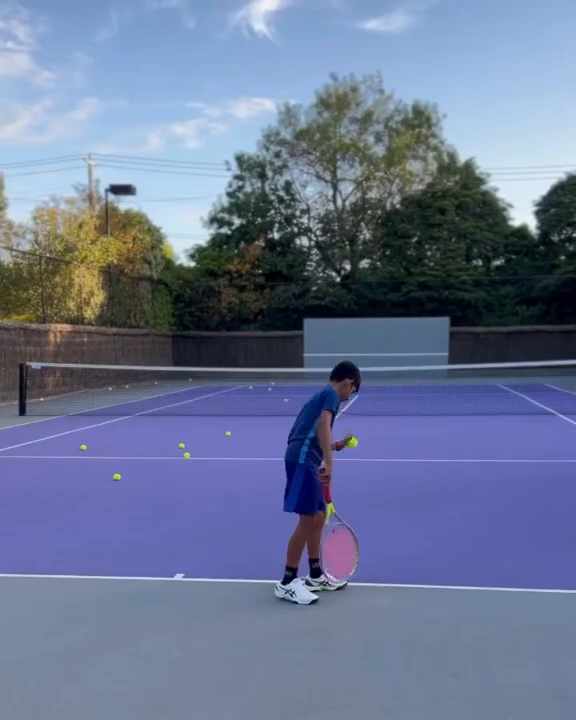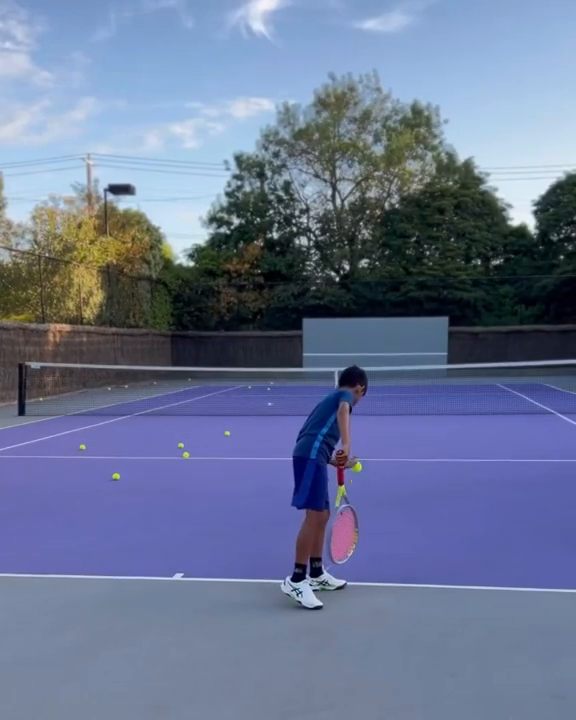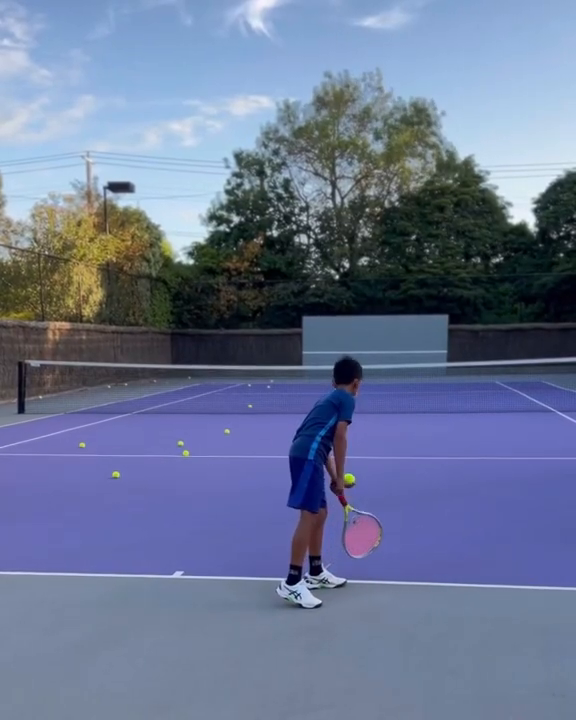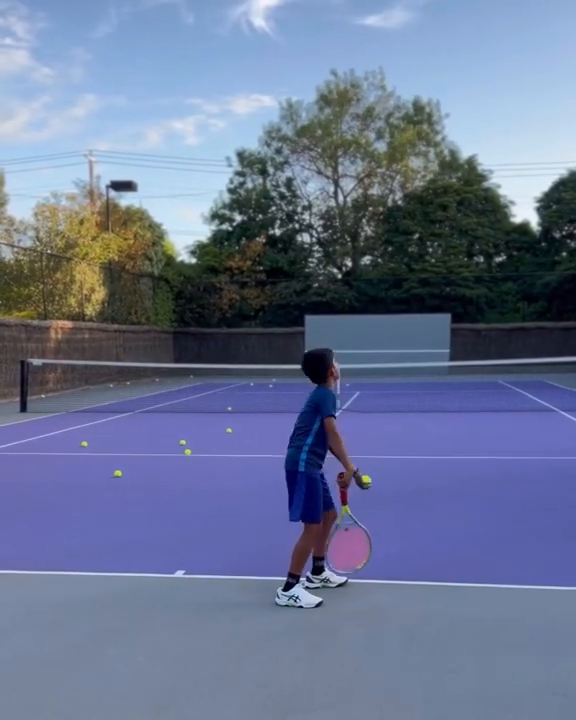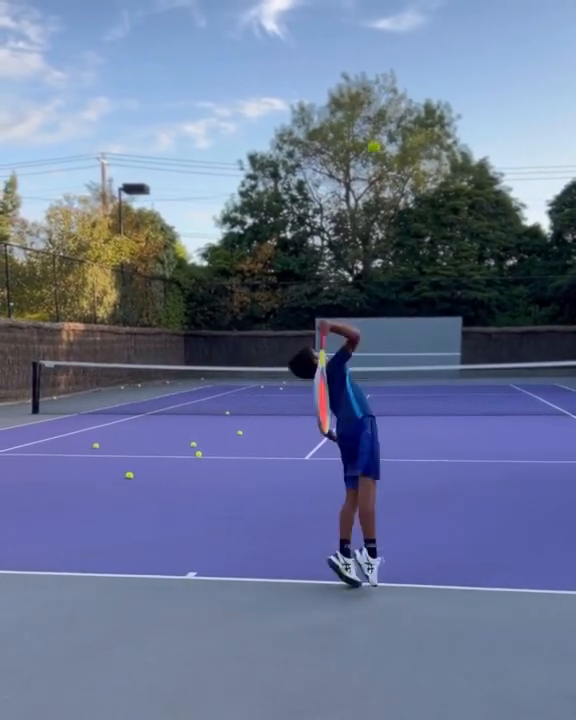
dt=1s
person 1, frame 1
left shoulder: (322, 395)
right shoulder: (331, 395)
right elbow: (322, 426)
left wrist: (334, 446)
right wrist: (328, 462)
left hip: (306, 460)
right hip: (302, 460)
left knee: (318, 517)
right knee: (307, 519)
left ankle: (316, 576)
right ankle: (287, 582)
person 1, frame 2
left shoulder: (332, 398)
right shoulder: (345, 396)
right elbow: (343, 410)
left wrist: (341, 462)
right wrist: (346, 444)
left hip: (311, 456)
right hip: (311, 456)
left knee: (322, 515)
right knee: (314, 516)
left ankle: (316, 574)
right ankle: (296, 580)
person 1, frame 3
left shoulder: (330, 398)
right shoulder: (347, 398)
right elbow: (340, 438)
left wrist: (335, 479)
right wrist: (340, 477)
left hip: (306, 455)
right hip: (308, 456)
left knee: (320, 514)
right knee: (309, 516)
left ankle: (316, 573)
right ankle: (291, 583)
person 1, frame 4
left shoulder: (321, 395)
right shoulder: (326, 395)
left elbow: (323, 442)
right elbow: (332, 434)
left wrist: (347, 467)
right wrist: (348, 466)
left hip: (309, 466)
right hip: (303, 466)
left knee: (328, 516)
right knee: (312, 527)
left ankle: (317, 572)
right ankle: (288, 589)
person 1, frame 5
left shoulder: (330, 379)
right shoulder: (333, 366)
right elbow: (355, 336)
right wrist: (331, 326)
left hip: (347, 434)
right hip: (360, 428)
left knee: (353, 496)
right knee: (367, 489)
left ankle: (344, 554)
right ankle: (370, 554)
